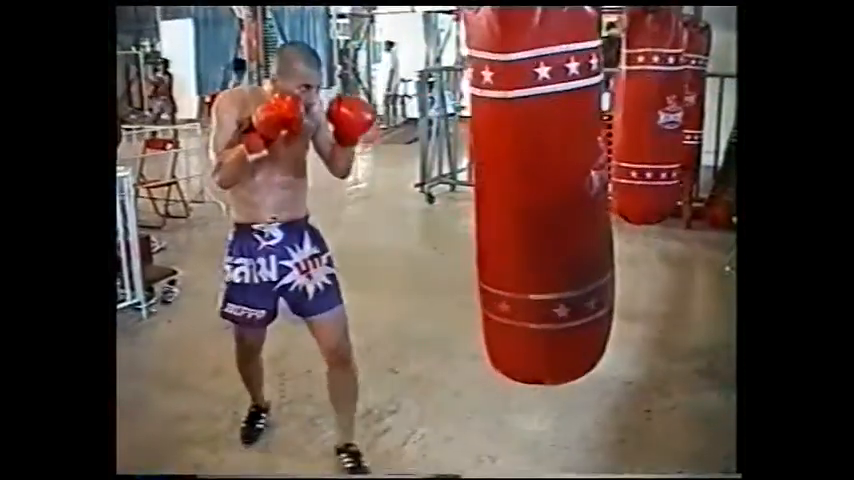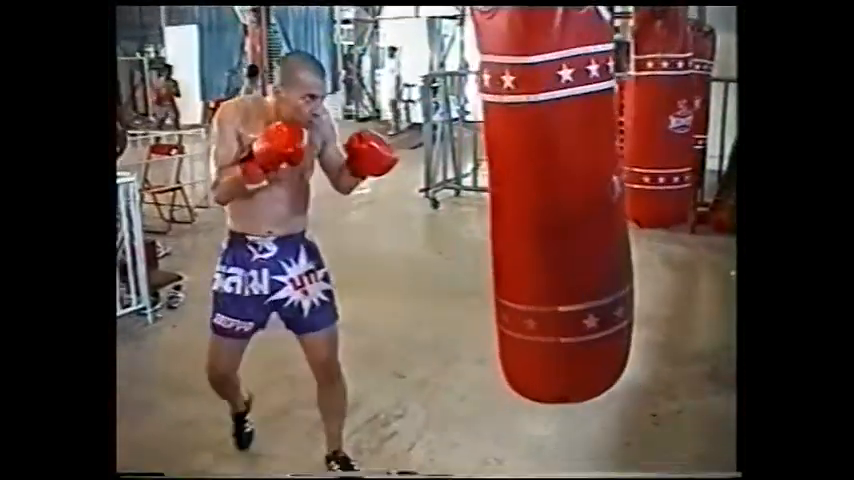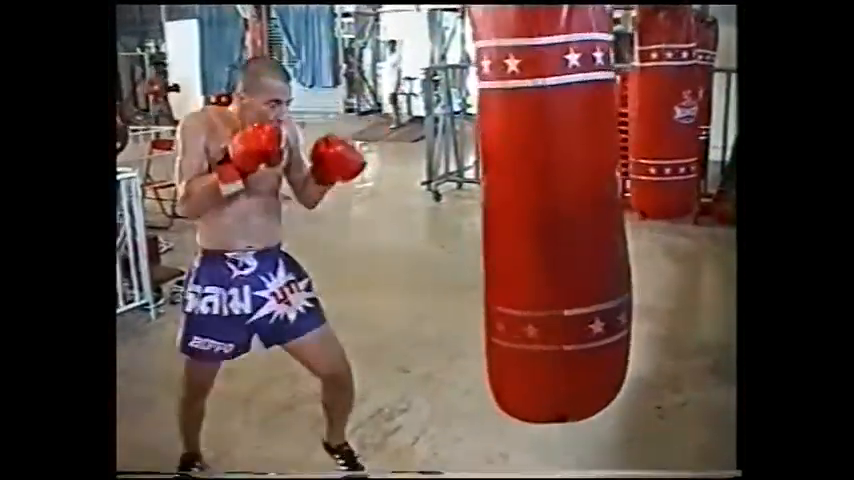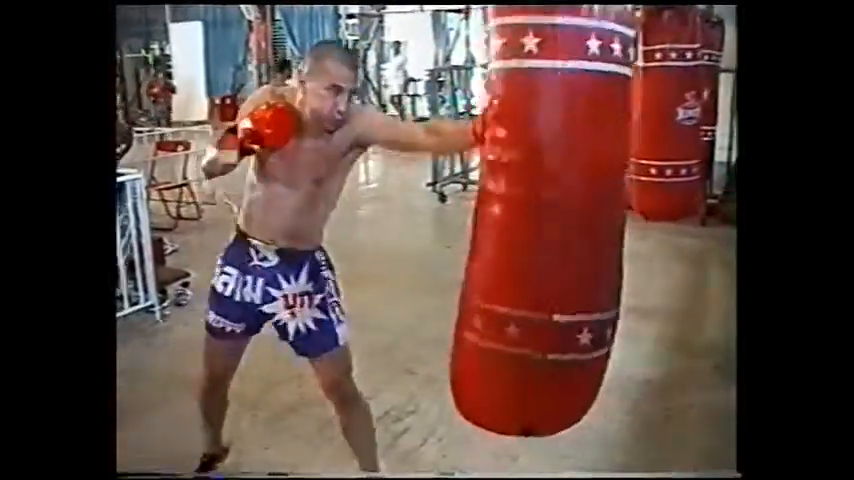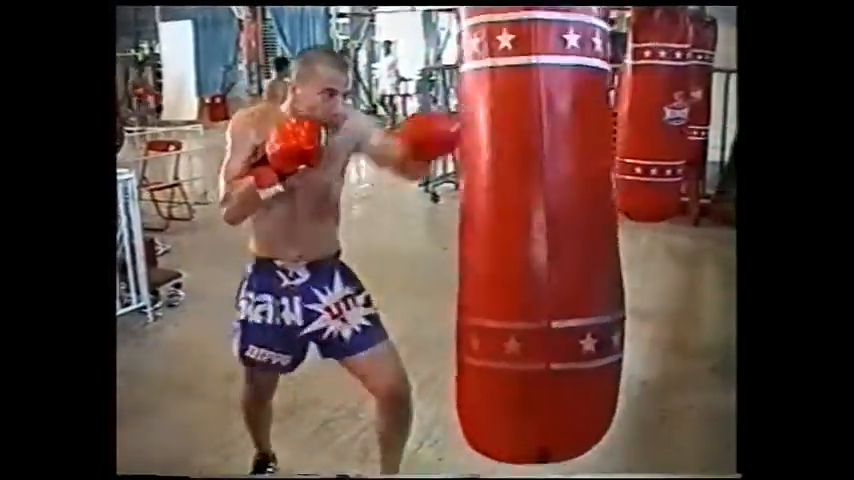
dt=0.3s
person 1, frame 1
left shoulder: (310, 111)
right shoulder: (232, 103)
left elbow: (340, 169)
right elbow: (222, 177)
left wrist: (348, 135)
right wrist: (259, 135)
left hip: (300, 240)
right hip: (249, 244)
left knee: (338, 350)
right knee: (248, 345)
left ankle: (345, 444)
right ankle: (259, 405)
person 1, frame 2
left shoulder: (319, 123)
right shoulder: (235, 114)
left elbow: (342, 184)
right elbow: (221, 193)
left wrist: (360, 163)
right wrist: (260, 160)
left hip: (296, 254)
right hip: (243, 256)
left knee: (326, 366)
right knee: (219, 370)
left ankle: (335, 452)
right ankle: (241, 407)
person 1, frame 3
left shoulder: (285, 133)
right shoulder: (198, 126)
left elbow: (309, 197)
right elbow: (191, 203)
left wrist: (328, 171)
right wrist: (238, 164)
left hip: (273, 269)
right hip: (215, 273)
left knee: (336, 371)
right knee: (195, 386)
left ankle: (337, 443)
right ankle: (191, 455)
person 1, frame 4
left shoulder: (357, 122)
right shoulder: (265, 101)
left elbow: (426, 136)
right elbow: (209, 168)
left wrist: (486, 129)
right wrist: (241, 139)
left hip: (301, 269)
right hip: (244, 258)
left knee: (340, 388)
right knee: (216, 375)
left ankle: (373, 476)
right ankle: (213, 451)
person 1, frame 5
left shoulder: (348, 125)
right shoulder: (251, 125)
left elbow: (407, 164)
right elbow: (230, 211)
left wrist: (424, 145)
right wrist: (273, 166)
left hip: (330, 279)
right hip: (269, 282)
left knee: (394, 391)
right knee: (257, 393)
right ankle: (264, 457)
